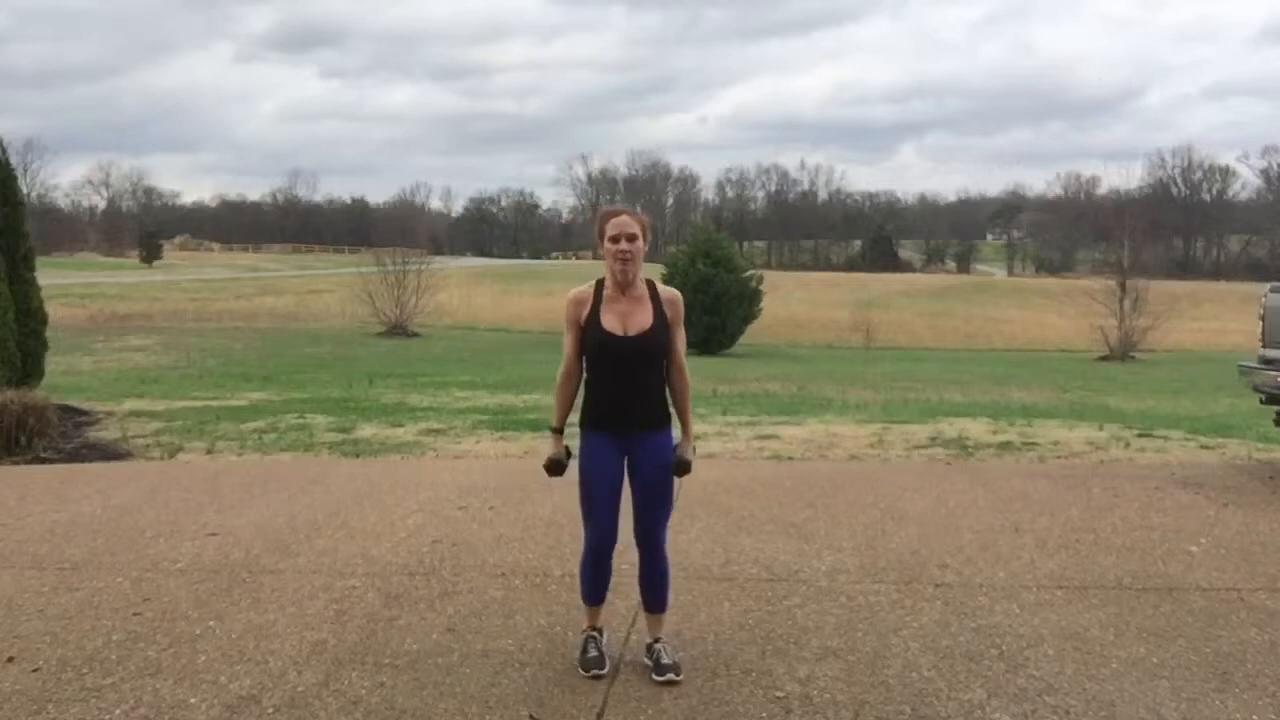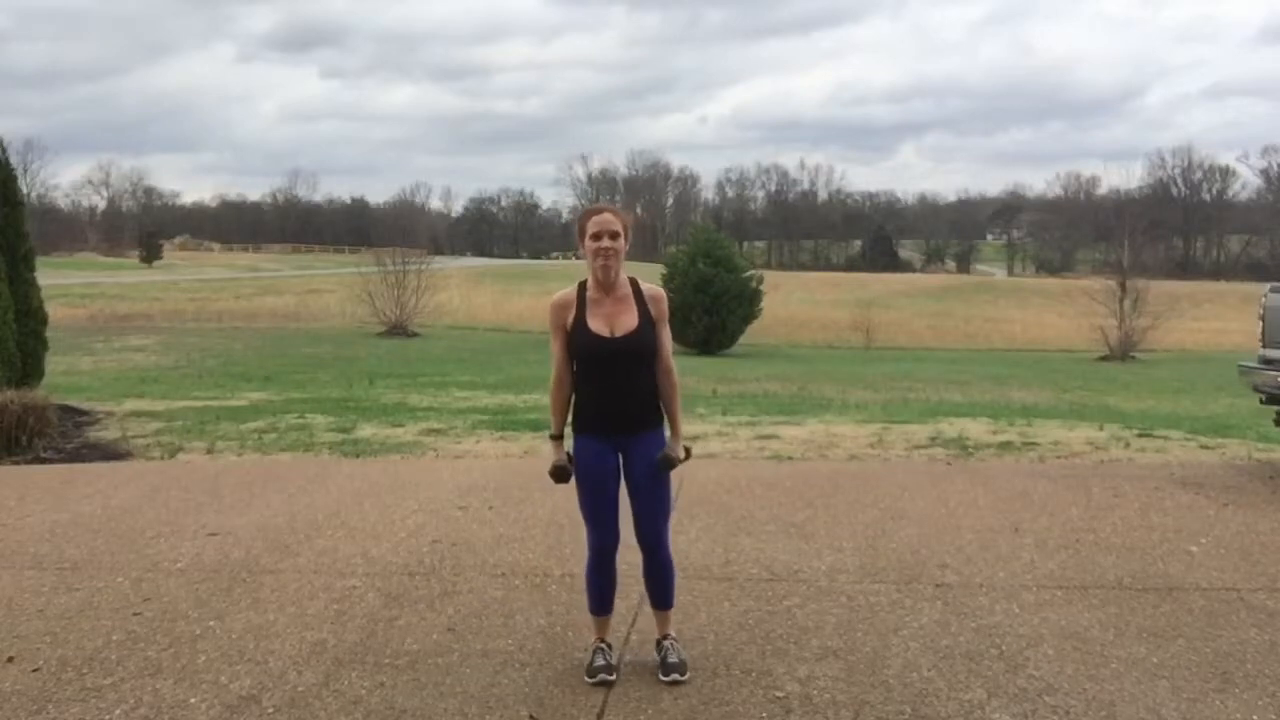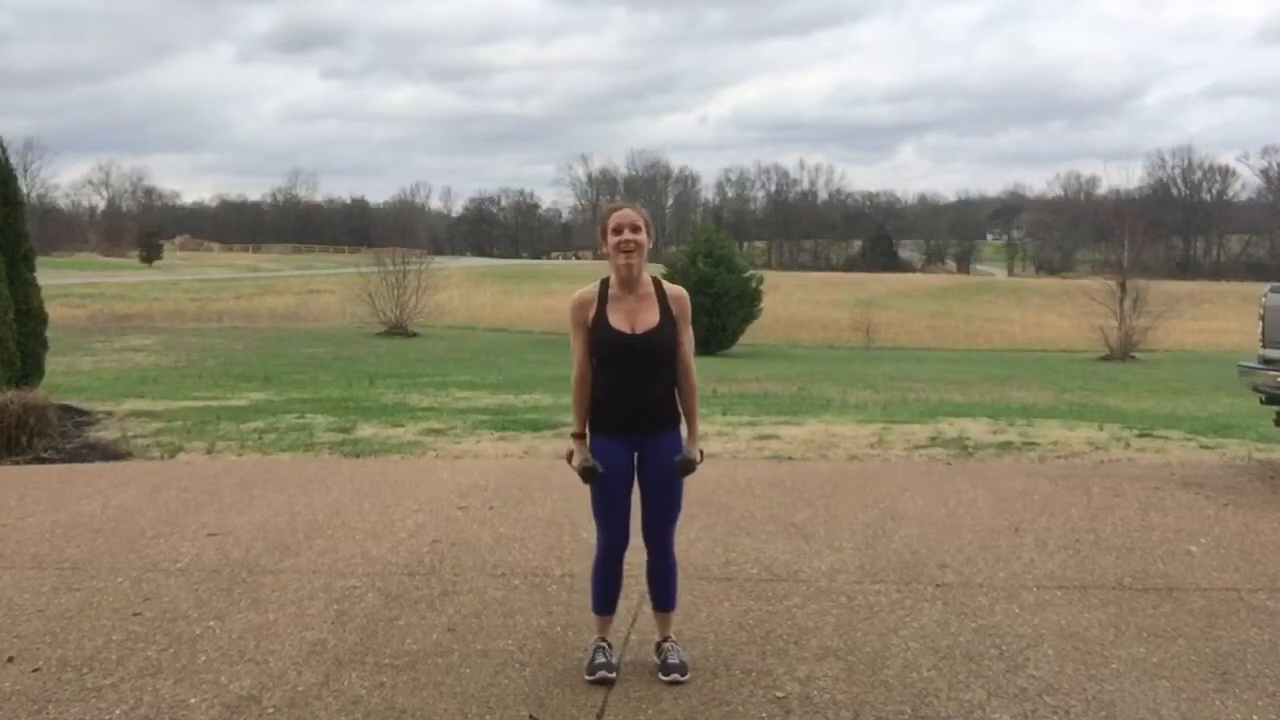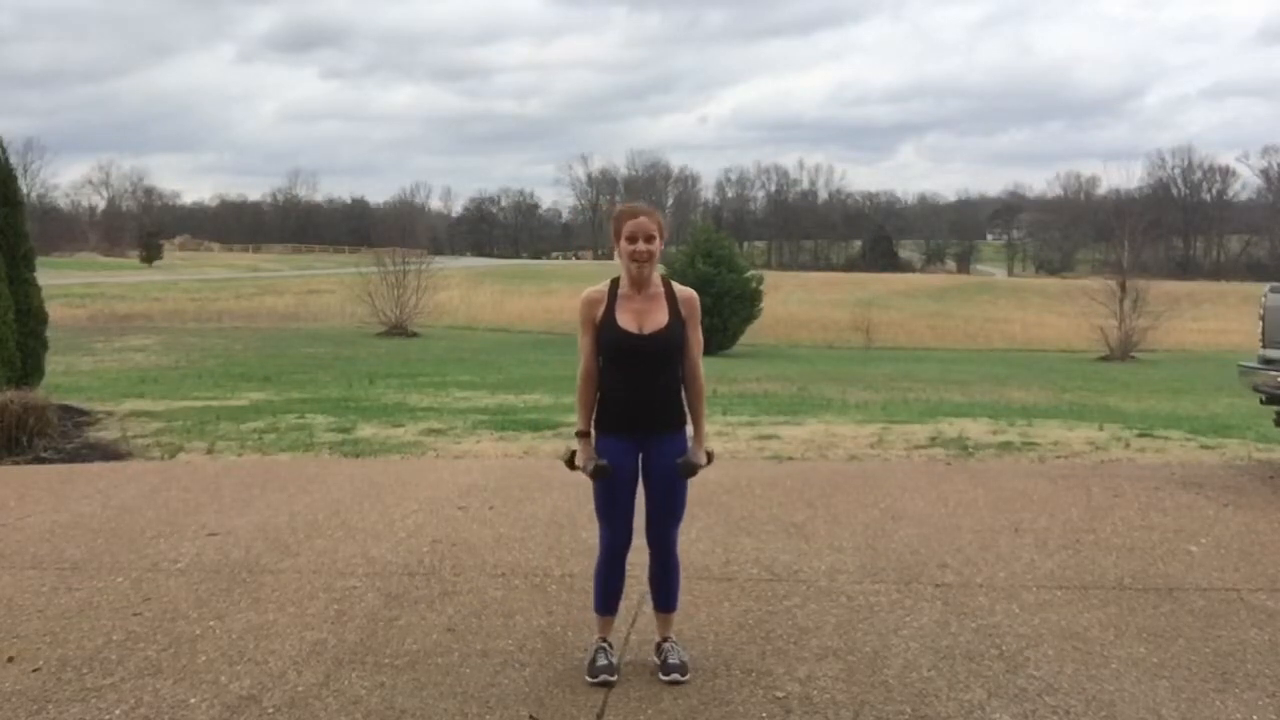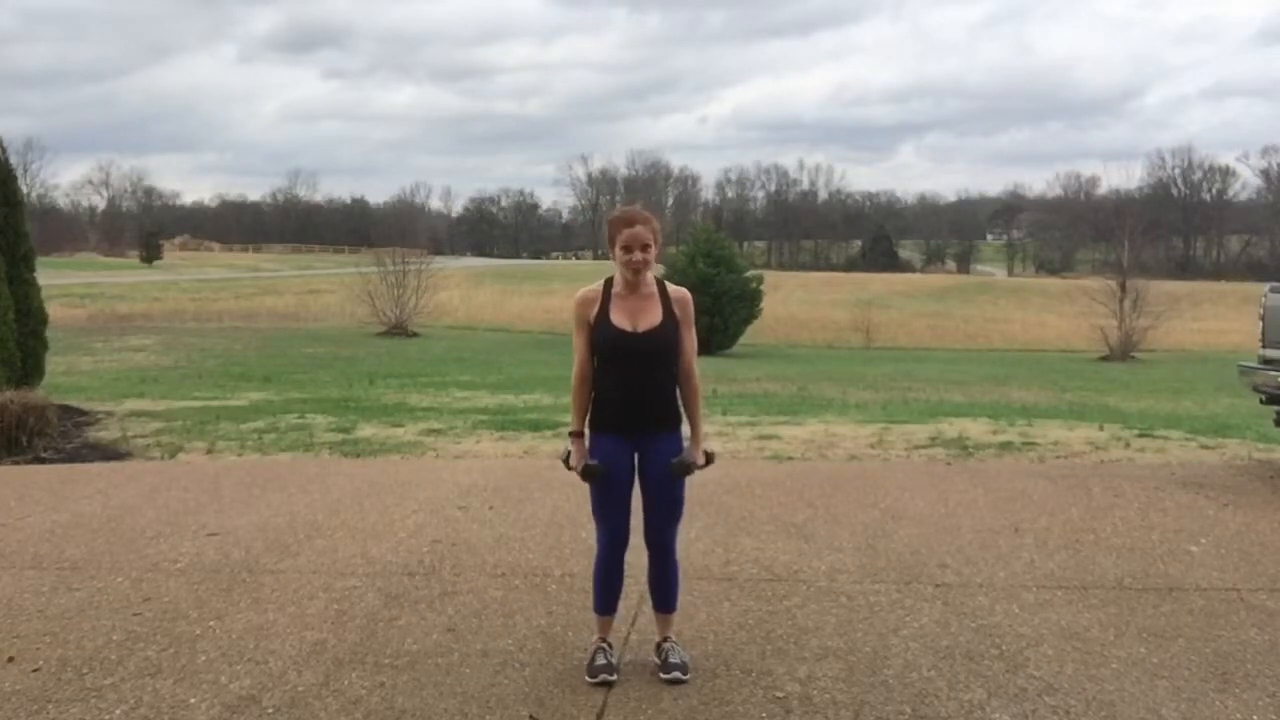
dt=0.5s
person 1, frame 1
left shoulder: (668, 300)
right shoulder: (581, 300)
left elbow: (678, 371)
right elbow: (570, 371)
left wrist: (687, 433)
right wrist: (557, 432)
left hip: (653, 434)
right hip: (600, 434)
left knee: (652, 540)
right knee: (599, 539)
left ankle: (657, 639)
right ankle: (592, 630)
person 1, frame 2
left shoulder: (652, 297)
right shoulder: (564, 304)
left elbow: (665, 370)
right elbow: (562, 378)
left wrist: (676, 433)
right wrist: (557, 440)
left hip: (646, 434)
right hip: (592, 438)
left knee: (655, 539)
right knee: (602, 543)
left ankle: (666, 636)
right ankle: (601, 642)
person 1, frame 3
left shoulder: (675, 298)
right shoulder: (586, 302)
left elbow: (685, 372)
right elbow: (582, 376)
left wrist: (693, 435)
right wrist: (579, 438)
left hip: (663, 435)
right hip: (609, 437)
left knee: (660, 540)
right knee: (611, 541)
left ankle: (666, 639)
right ankle: (601, 642)
person 1, frame 4
left shoulder: (685, 300)
right shoulder: (595, 301)
left elbow: (693, 374)
right elbow: (588, 374)
left wrist: (699, 438)
right wrist: (584, 437)
left hip: (667, 436)
right hip: (614, 436)
left knee: (663, 541)
right knee: (614, 541)
left ankle: (666, 640)
right ankle: (602, 642)
person 1, frame 5
left shoulder: (678, 299)
right shoulder: (589, 300)
left elbow: (688, 373)
right elbow: (582, 374)
left wrist: (697, 437)
right wrist: (577, 438)
left hip: (663, 435)
right hip: (609, 435)
left knee: (662, 540)
right knee: (612, 540)
left ankle: (666, 639)
right ankle: (602, 641)
